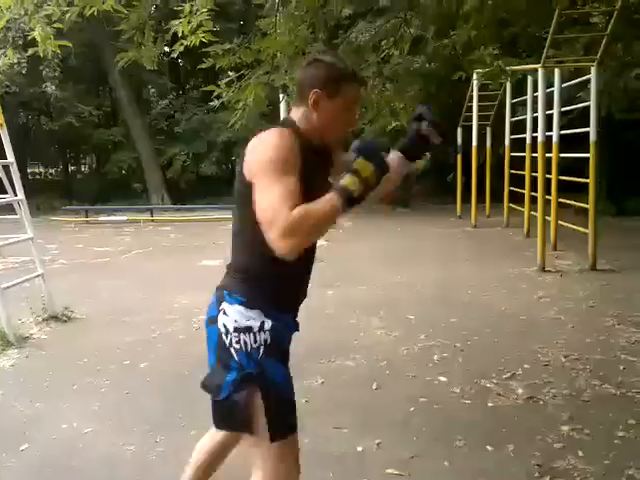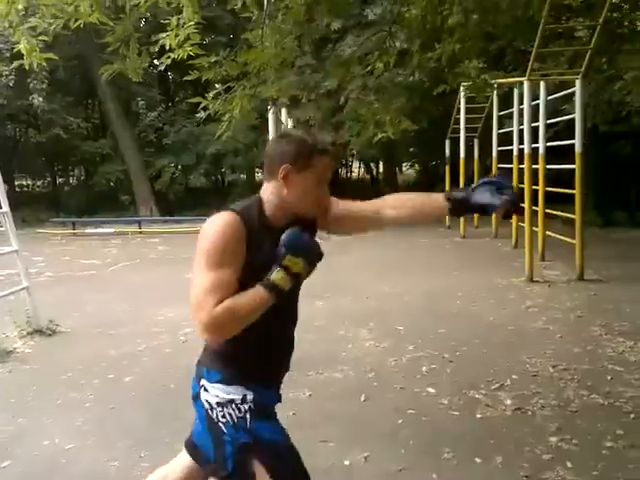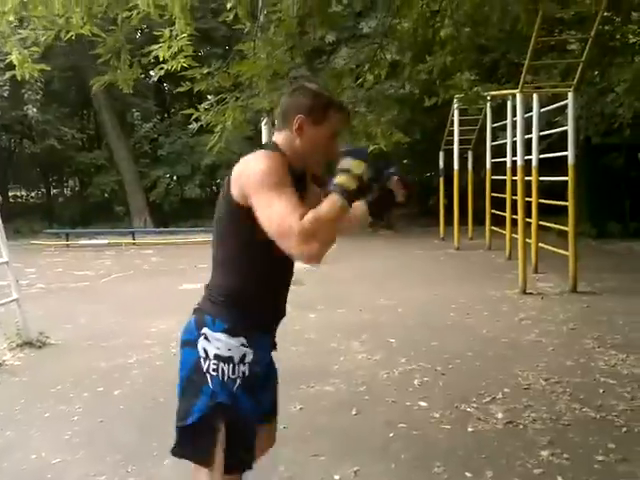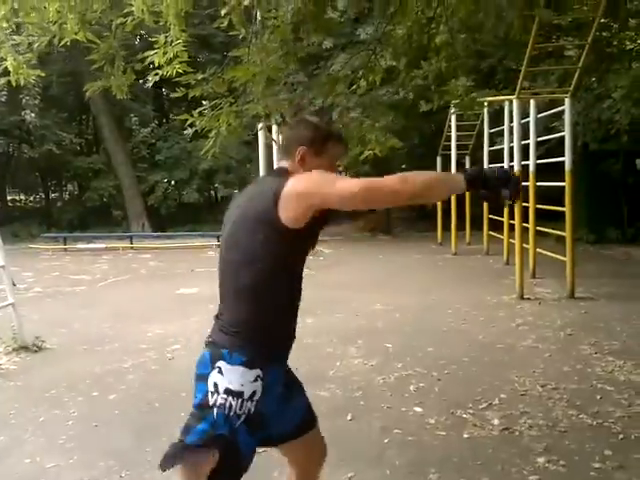
dt=0.2s
person 1, frame 1
left shoulder: (314, 149)
right shoulder: (275, 145)
right elbow: (287, 240)
left wrist: (410, 149)
right wrist: (353, 184)
left hip: (259, 317)
right hip: (249, 319)
left knee: (231, 429)
person 1, frame 2
left shoulder: (306, 215)
right shoulder: (226, 227)
left elbow: (386, 210)
right elbow: (211, 325)
left wrist: (463, 201)
right wrist: (283, 277)
left hip: (248, 385)
right hip: (230, 391)
person 1, frame 3
left shoulder: (290, 174)
right shoulder: (263, 166)
left elbow: (336, 218)
right elbow: (308, 246)
left wrist: (373, 202)
right wrist: (347, 181)
left hip: (248, 339)
right hip: (225, 342)
left knee: (261, 439)
person 1, frame 4
left shoulder: (252, 198)
right shoulder: (299, 190)
right elbow: (397, 189)
right wrist: (474, 178)
left hip: (262, 363)
right hip: (237, 371)
